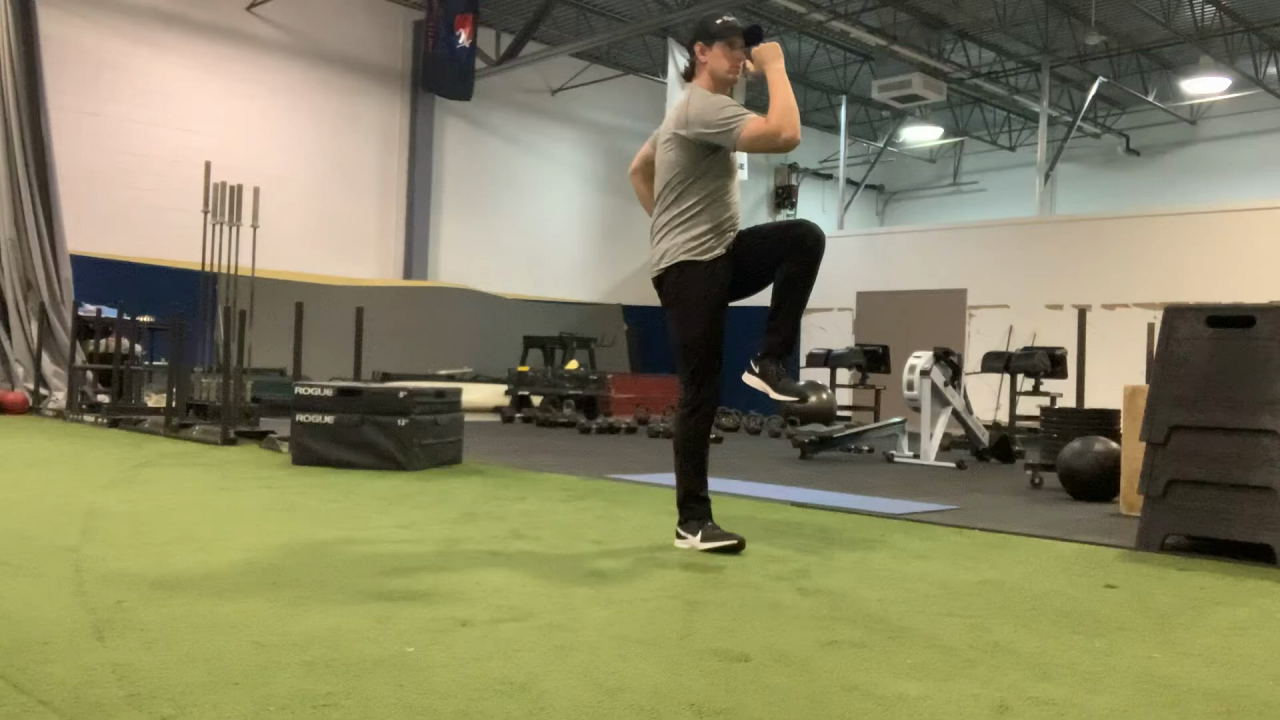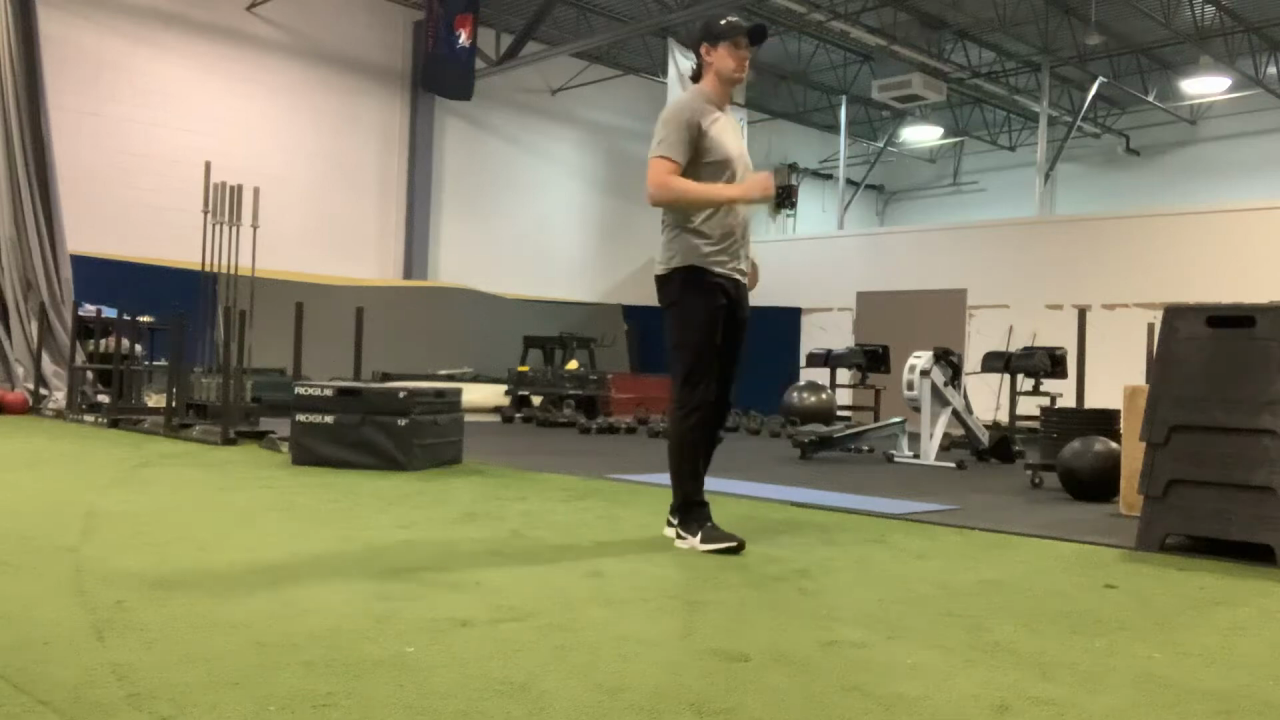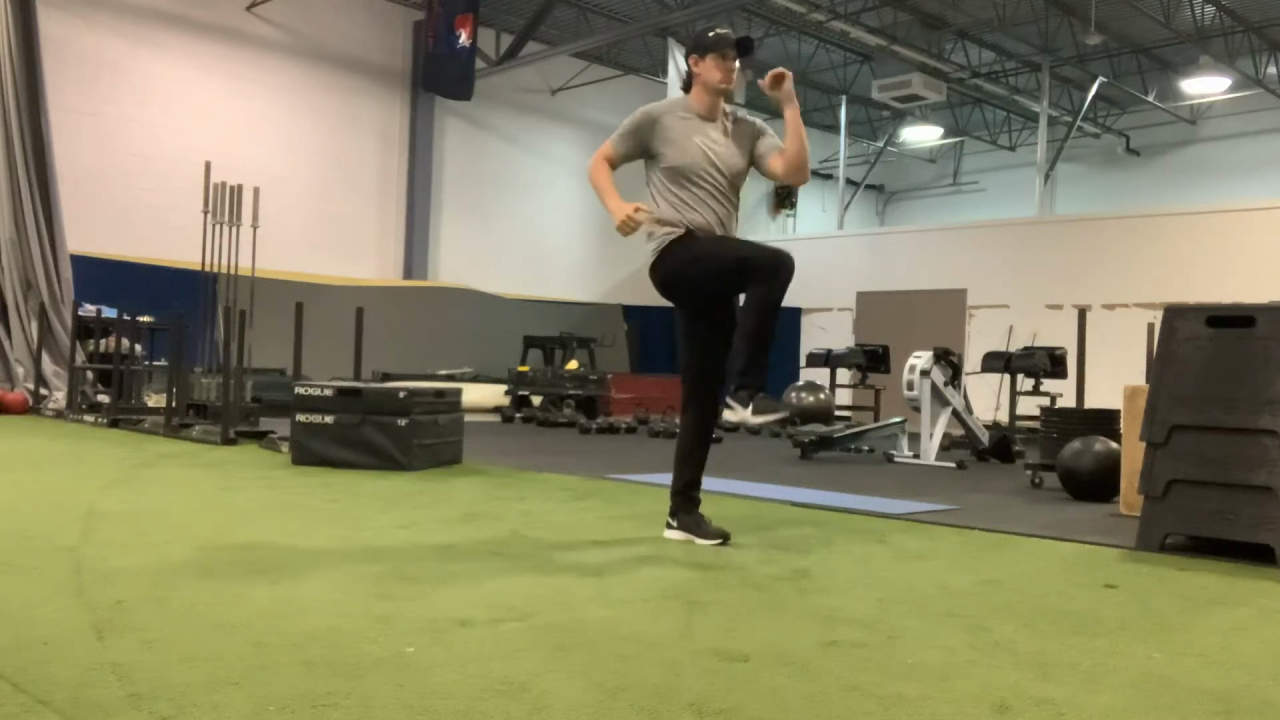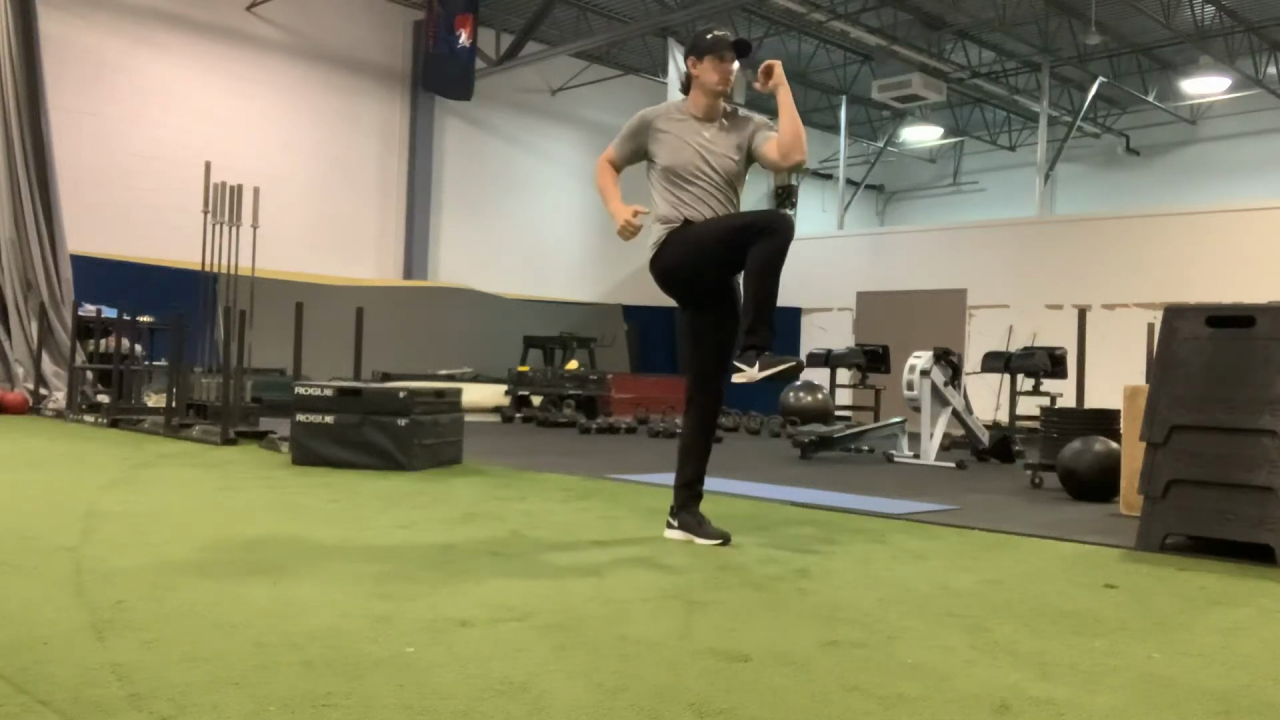
dt=0.7s
person 1, frame 1
left shoulder: (696, 109)
right shoulder: (704, 107)
left elbow: (638, 170)
right elbow: (786, 135)
left wrist: (667, 221)
right wrist: (775, 69)
left hip: (721, 254)
right hip: (689, 266)
left knee: (805, 237)
right knee: (701, 393)
left ankle: (769, 362)
right ankle: (693, 520)
person 1, frame 2
left shoulder: (728, 122)
right shoulder: (686, 111)
right elbow: (660, 187)
left wrist: (745, 252)
right wrist: (738, 190)
left hip: (730, 277)
right hip: (692, 274)
left knee: (719, 400)
right knee: (694, 398)
left ankle: (683, 509)
right ankle: (691, 519)
person 1, frame 3
left shoulder: (747, 130)
right shoulder: (657, 118)
left elbow: (796, 175)
right elbow: (600, 161)
left wrist: (790, 104)
right wrist: (616, 206)
left hip: (717, 268)
right hip: (677, 255)
left knee: (702, 395)
right knee: (774, 264)
left ankle: (683, 510)
right ankle: (744, 393)
person 1, frame 4
left shoulder: (747, 126)
right shoulder: (654, 122)
left elbow: (792, 156)
right elbow: (606, 164)
left wrist: (781, 90)
right wrist: (618, 208)
left hip: (719, 274)
right hip: (677, 254)
left knee: (706, 394)
right knee: (775, 224)
left ankle: (684, 510)
right ankle: (754, 352)
